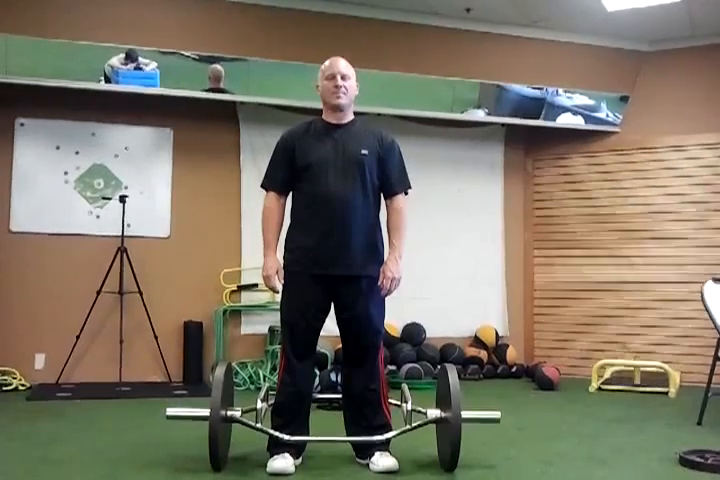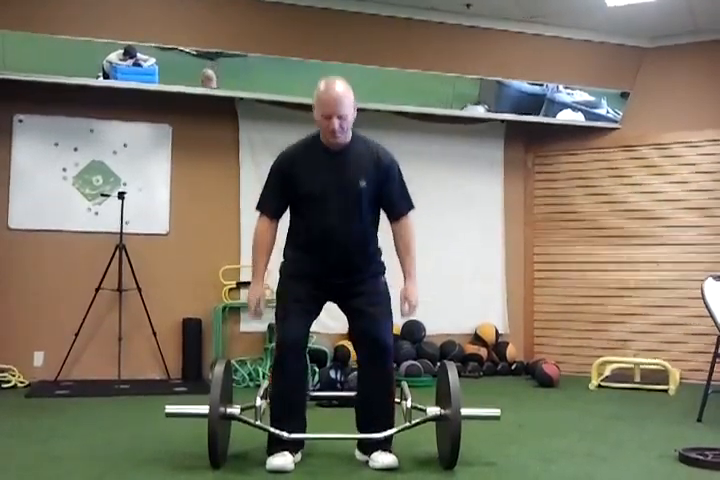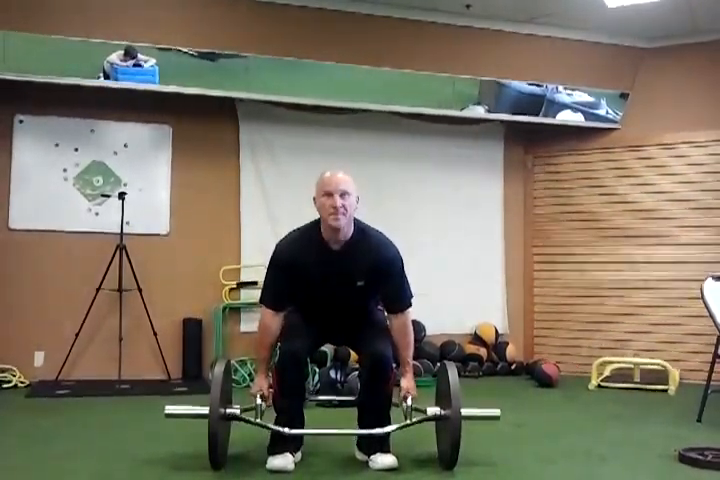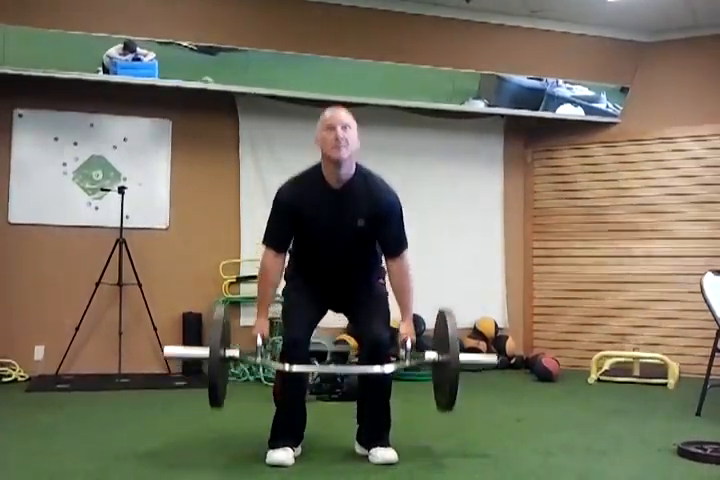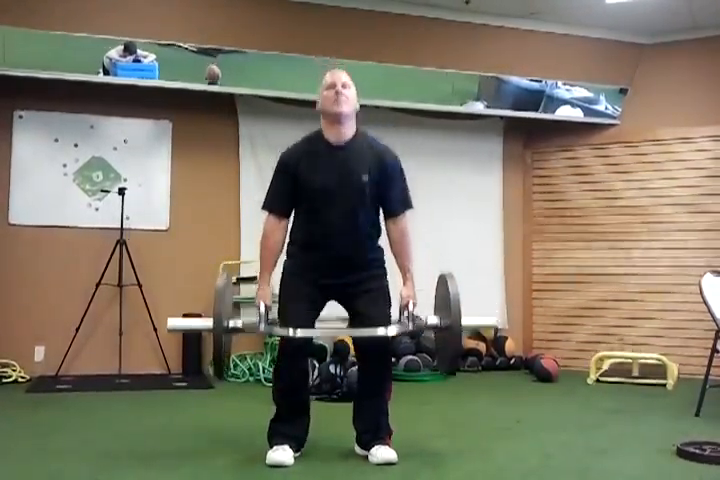
dt=1s
person 1, frame 1
left shoulder: (380, 142)
right shoulder: (295, 140)
left elbow: (396, 201)
right elbow: (275, 197)
left wrist: (395, 256)
right wrist: (270, 254)
left hip: (363, 269)
right hip: (304, 268)
left knee: (365, 355)
right knee: (295, 355)
left ankle: (372, 444)
right ankle: (286, 445)
person 1, frame 2
left shoulder: (378, 159)
right shoulder: (292, 159)
left elbow: (401, 219)
right elbow: (268, 219)
left wrist: (410, 279)
right wrist: (258, 279)
left hip: (363, 273)
right hip: (303, 273)
left knee: (378, 345)
right knee: (289, 344)
left ankle: (375, 442)
right ankle: (285, 443)
person 1, frame 3
left shoulder: (381, 249)
right shoulder: (291, 248)
left elbow: (399, 313)
right elbow: (272, 312)
left wrist: (407, 372)
right wrist: (261, 373)
left hip: (363, 317)
right hip: (307, 316)
left knee: (380, 356)
right knee: (290, 354)
left ankle: (374, 443)
right ankle: (286, 443)
person 1, frame 4
left shoulder: (380, 195)
right shoulder: (293, 193)
left elbow: (397, 259)
right elbow: (273, 256)
left wrist: (407, 319)
right wrist: (262, 316)
left hip: (363, 282)
right hip: (307, 282)
left knee: (378, 342)
right knee: (293, 343)
left ankle: (374, 438)
right ankle: (286, 439)
person 1, frame 5
left shoulder: (381, 157)
right shoulder: (296, 157)
left elbow: (396, 221)
right elbow: (276, 221)
left wrist: (407, 280)
right wrist: (264, 282)
left hip: (365, 271)
right hip: (306, 270)
left knee: (377, 345)
right knee: (292, 345)
left ankle: (373, 436)
right ankle: (286, 437)
